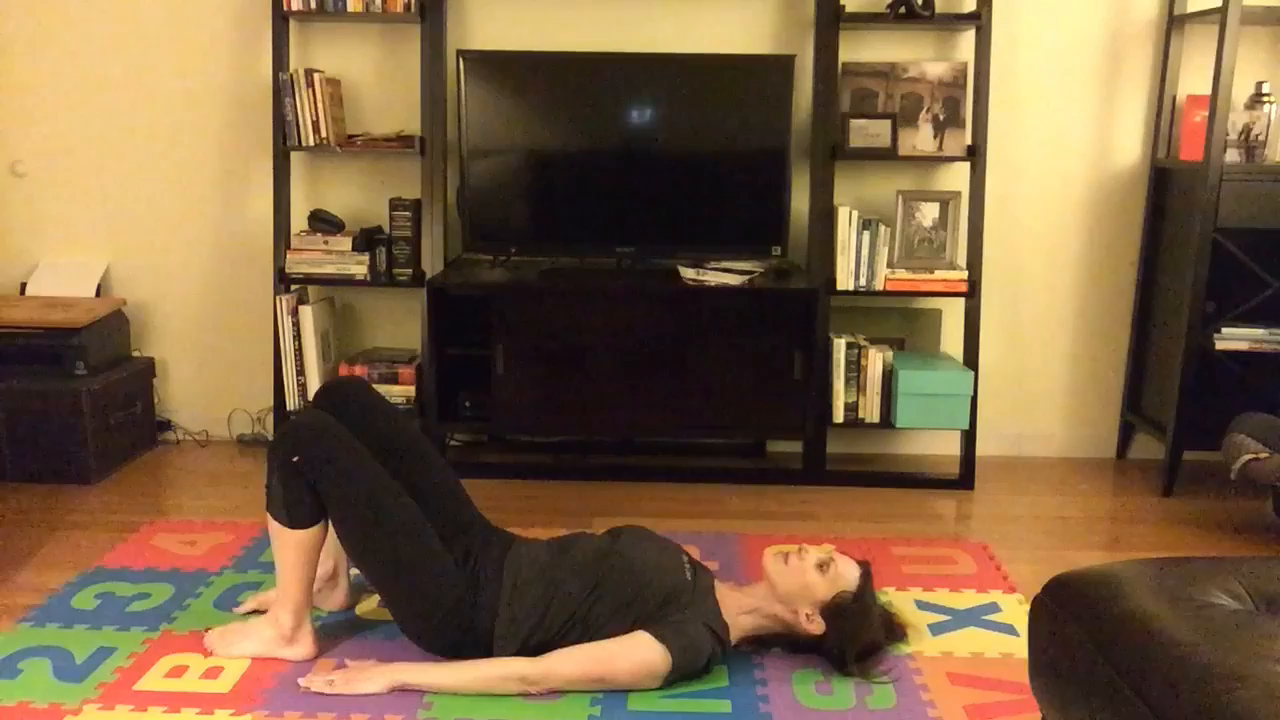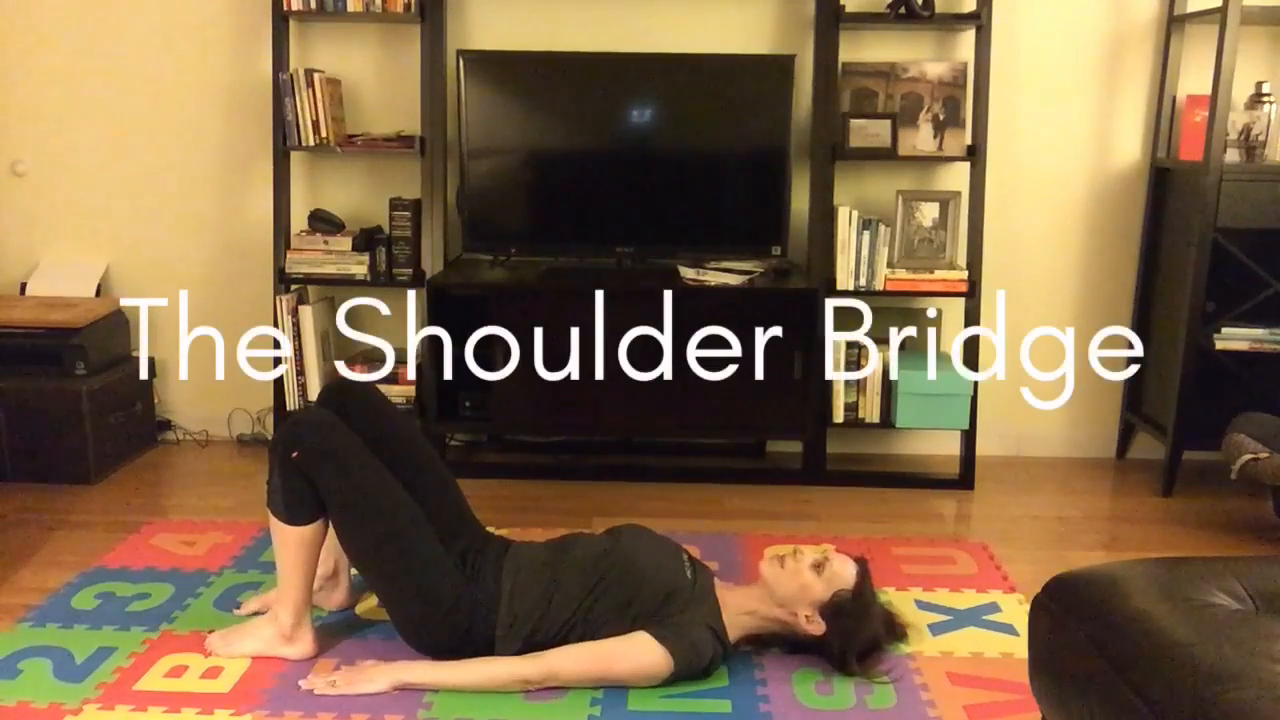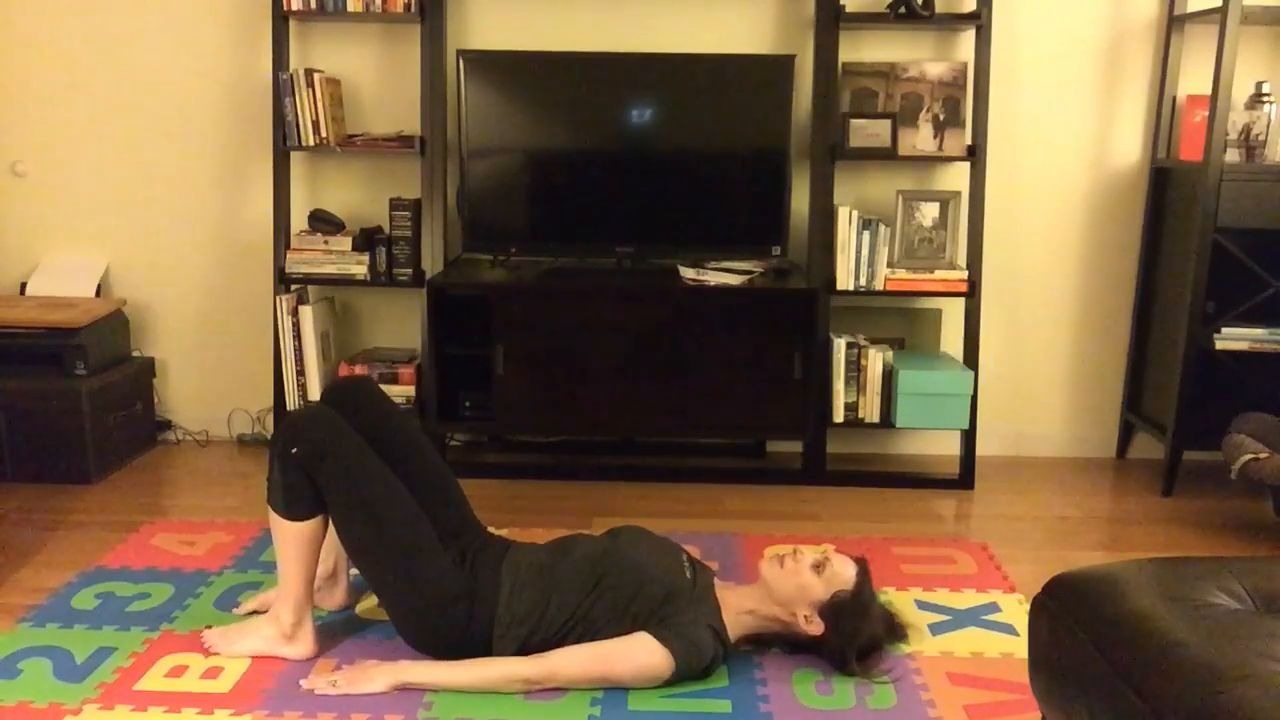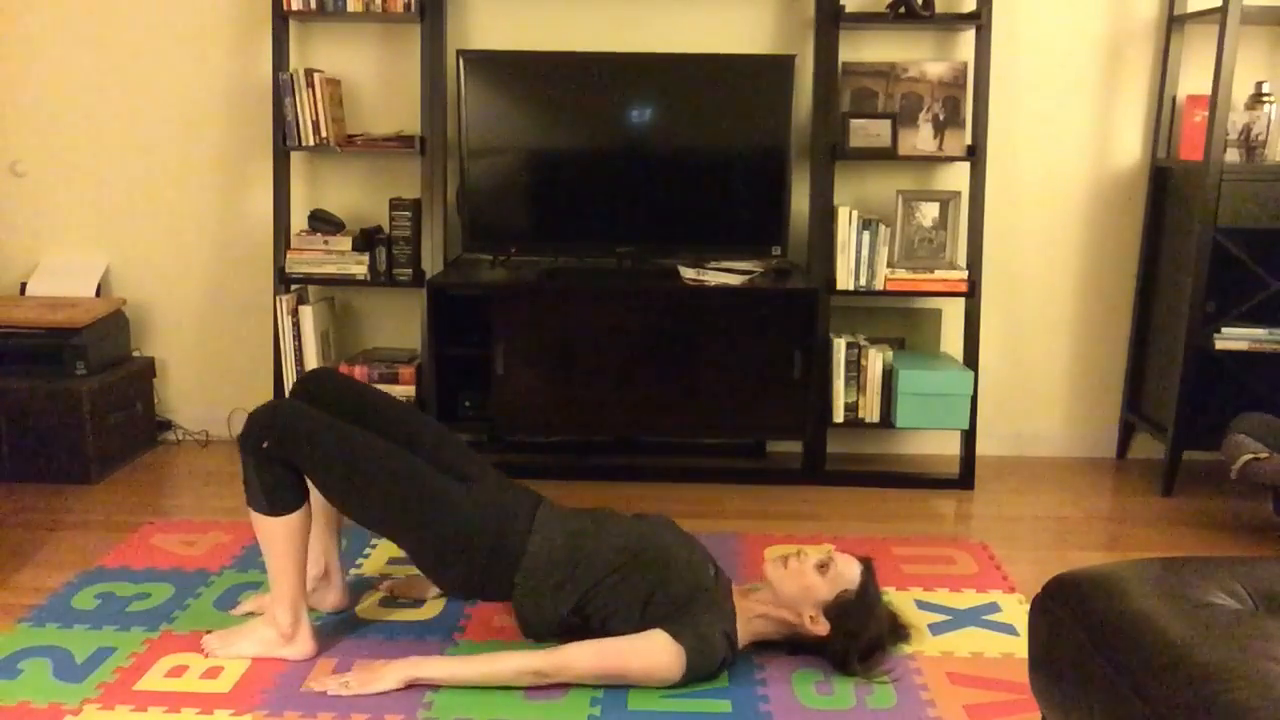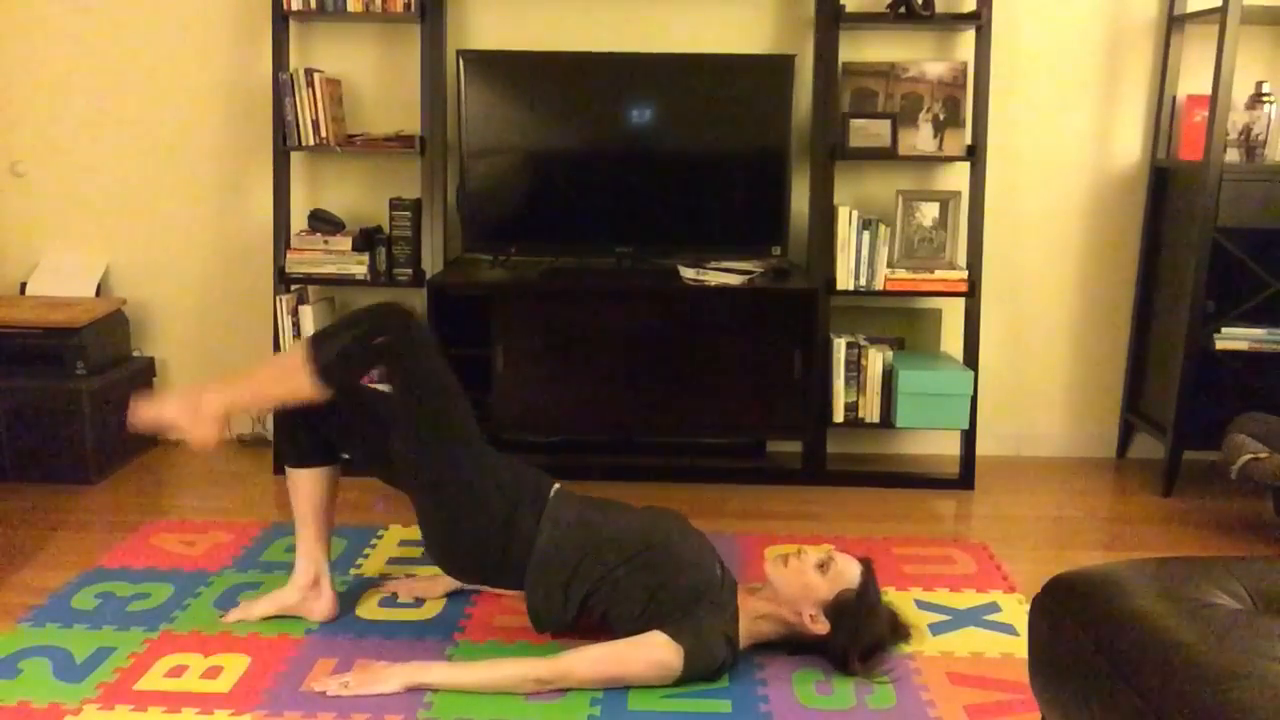
dt=1s
person 1, frame 1
left shoulder: (695, 640)
right shoulder: (702, 583)
left elbow: (537, 675)
left wrist: (392, 675)
left hip: (460, 606)
right hip: (489, 554)
left knee: (305, 441)
right knee: (344, 398)
left ankle: (285, 629)
right ankle: (330, 575)
person 1, frame 2
left shoulder: (694, 643)
right shoulder: (701, 583)
left elbow: (537, 672)
left wrist: (394, 675)
left hip: (456, 611)
right hip: (483, 559)
left knee: (305, 437)
right knee: (345, 398)
left ankle: (288, 627)
right ankle: (330, 578)
person 1, frame 3
left shoulder: (696, 643)
right shoulder: (701, 583)
left elbow: (539, 674)
left wrist: (395, 676)
left hip: (456, 609)
right hip: (483, 559)
left knee: (305, 436)
right knee: (350, 397)
left ankle: (288, 629)
right ankle: (329, 578)
person 1, frame 4
left shoulder: (704, 646)
right shoulder: (714, 586)
left elbow: (551, 669)
left wrist: (409, 669)
left hip: (483, 542)
right hip: (507, 514)
left knee: (270, 432)
right knee: (320, 390)
left ankle: (286, 629)
right ankle: (322, 581)
person 1, frame 5
left shoulder: (706, 643)
right shoulder: (714, 584)
left elbow: (550, 674)
left wrist: (407, 674)
left hip: (488, 530)
right hip: (521, 506)
left knee: (390, 328)
right knee: (312, 404)
left ankle: (213, 406)
right ankle: (310, 583)
